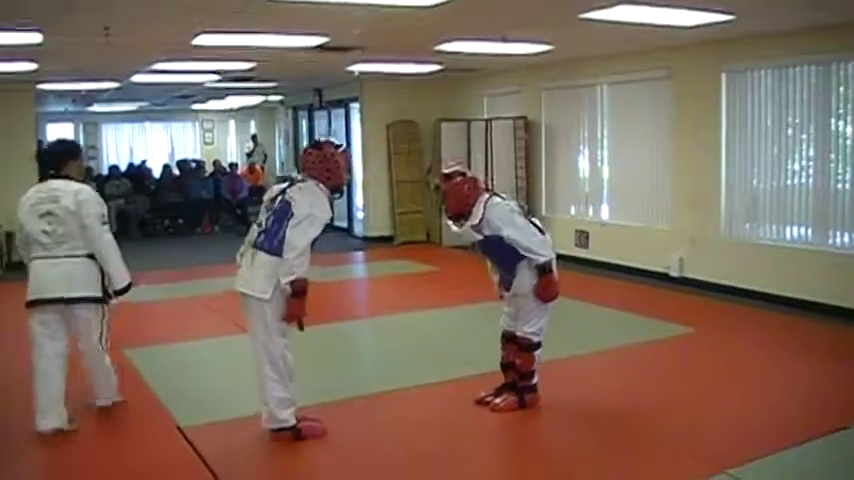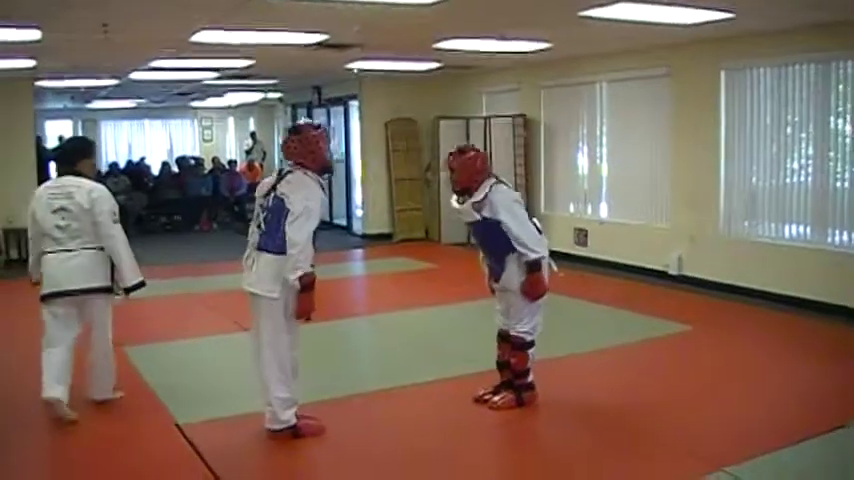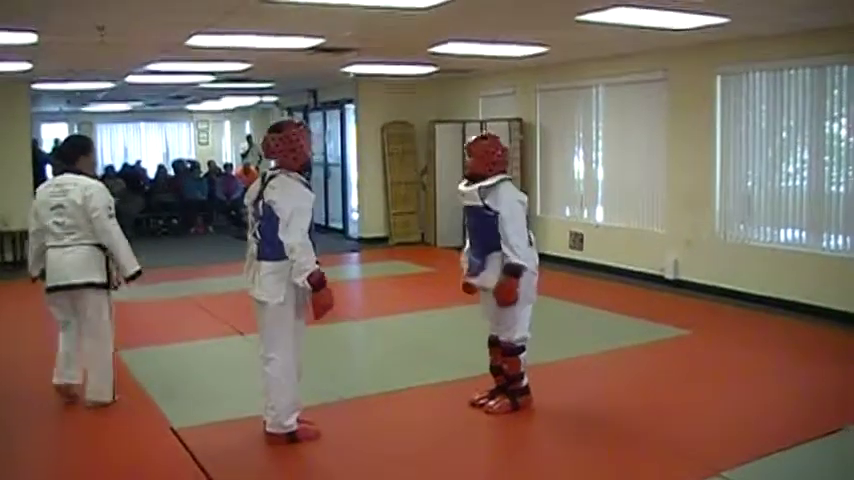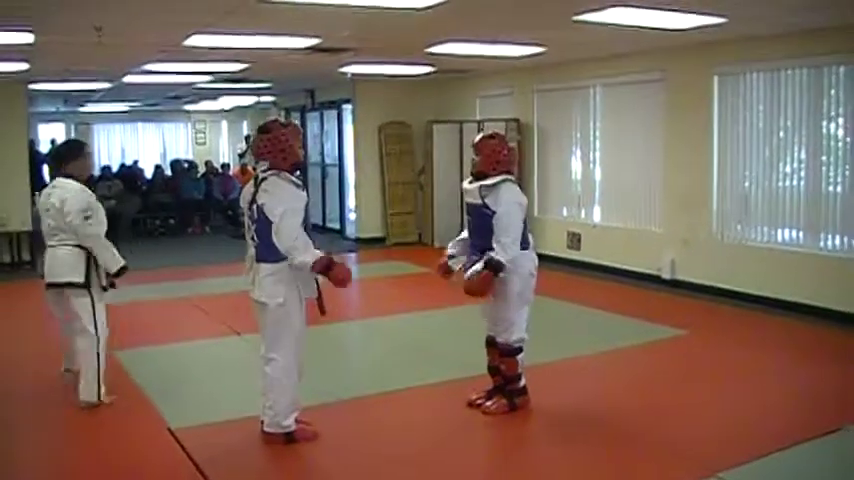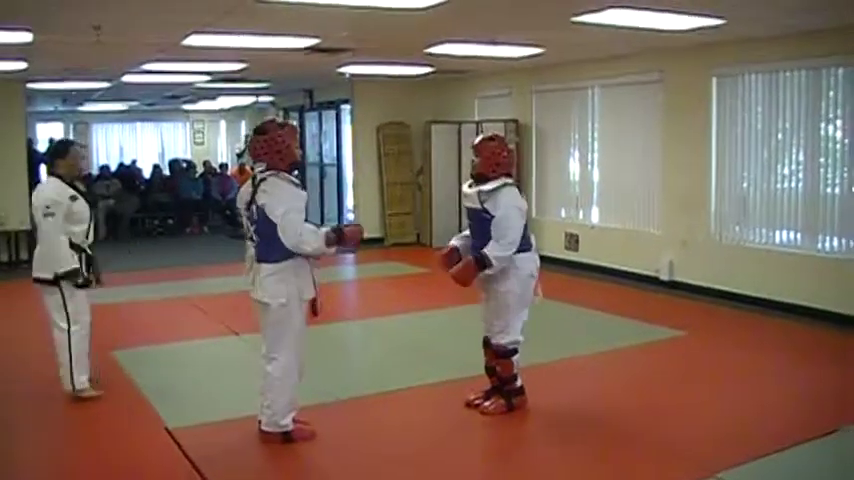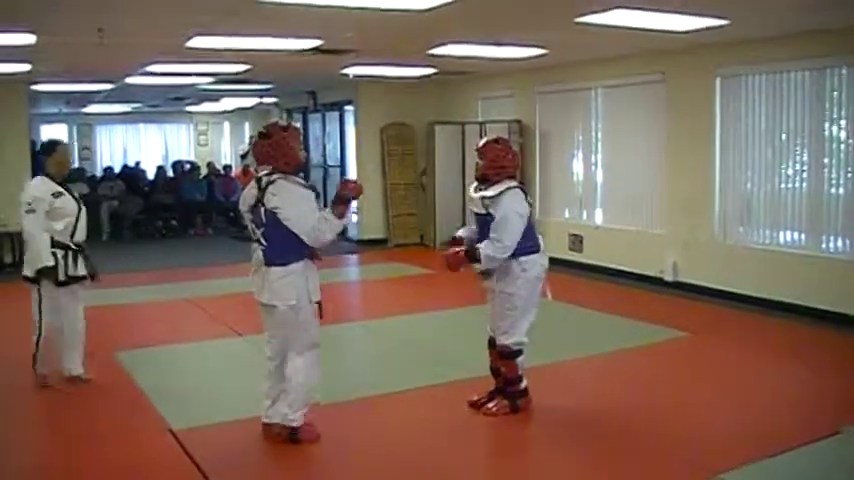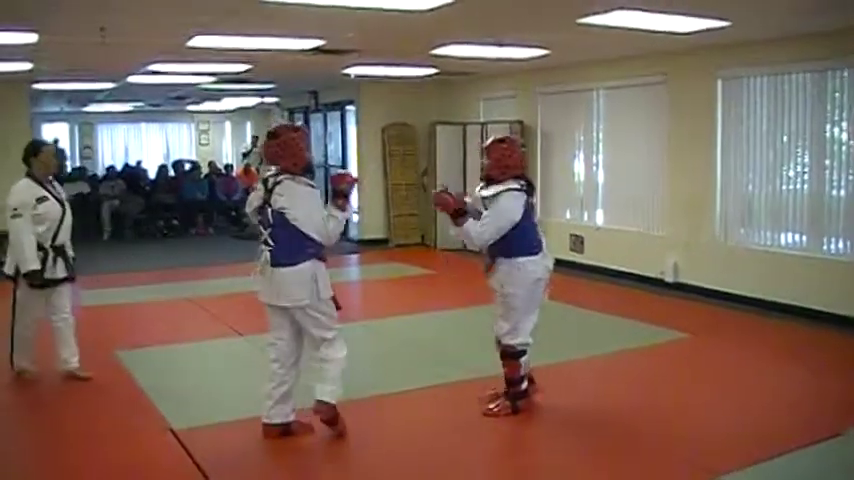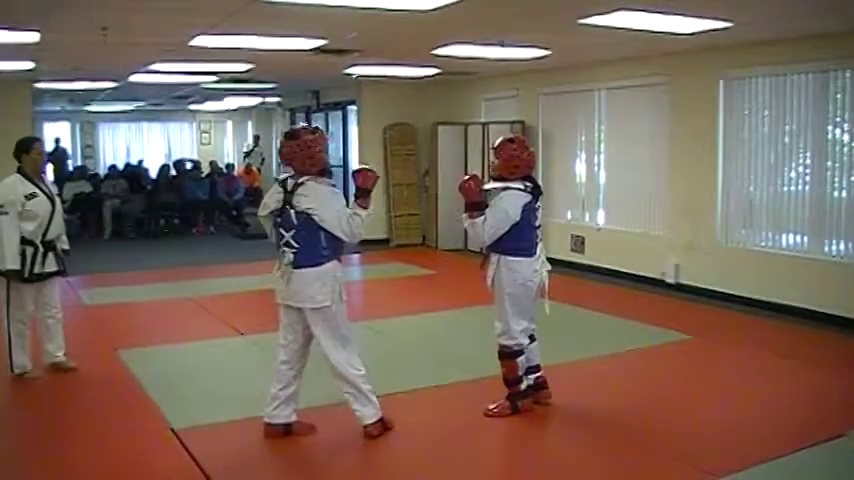
dt=0.2s
person 1, frame 1
left shoulder: (290, 189)
right shoulder: (317, 200)
right elbow: (296, 248)
right wrist: (298, 294)
left hip: (256, 271)
right hip: (269, 277)
left knee: (272, 349)
right knee: (274, 350)
left ankle: (282, 415)
right ankle: (283, 422)
person 1, frame 2
left shoulder: (277, 180)
right shoulder: (309, 188)
left elbow: (261, 229)
right elbow: (298, 243)
left wrist: (276, 274)
right wrist: (306, 288)
left hip: (261, 269)
right hip: (277, 275)
left knee: (274, 345)
right knee: (280, 348)
left ankle: (282, 412)
right ankle: (283, 421)
person 1, frame 3
left shoulder: (263, 183)
right shoulder: (293, 189)
right elbow: (295, 242)
right wrist: (318, 285)
left hip: (264, 274)
right hip: (282, 278)
left knee: (277, 351)
right knee: (283, 352)
left ankle: (279, 417)
right ankle: (282, 426)
person 1, frame 4
left shoulder: (257, 184)
right shoulder: (284, 189)
right elbow: (291, 241)
right wrist: (328, 266)
left hip: (266, 274)
right hip: (283, 279)
left knee: (276, 351)
right knee: (284, 353)
left ankle: (275, 416)
right ankle: (279, 425)
person 1, frame 5
left shoulder: (255, 184)
right shoulder: (283, 189)
right elbow: (296, 237)
right wrist: (338, 236)
left hip: (266, 274)
right hip: (283, 277)
left knee: (276, 350)
right knee: (285, 352)
left ankle: (273, 416)
right ankle: (277, 425)
person 1, frame 6
left shoulder: (256, 187)
right shoulder: (292, 191)
right elbow: (317, 233)
right wrist: (341, 203)
left hip: (269, 276)
right hip: (291, 279)
left knee: (279, 350)
right knee: (304, 351)
left ankle: (276, 417)
right ankle: (287, 421)
person 1, frame 7
left shoulder: (264, 188)
right shoulder: (299, 191)
right elbow: (327, 233)
right wrist: (341, 197)
left hip: (275, 277)
right hip: (302, 278)
left knee: (283, 350)
right knee: (330, 342)
left ankle: (277, 418)
right ankle: (326, 402)
person 1, frame 8
left shoulder: (279, 190)
right shoulder: (320, 191)
left elbow: (273, 231)
right elbow: (351, 231)
right wrist: (363, 195)
left hip: (290, 279)
right hip: (319, 280)
left knee: (290, 352)
right knee: (341, 350)
left ankle: (278, 418)
right ankle: (370, 417)
person 2, frame 1
left shoulder: (495, 212)
right shoulder: (470, 217)
left elbow: (532, 241)
left wrist: (547, 275)
right wrist: (502, 280)
left hip: (531, 274)
right hip: (513, 276)
left knee: (527, 332)
right knee: (509, 330)
left ankle: (526, 391)
right ankle: (510, 384)
person 2, frame 2
left shoulder: (498, 196)
right shoulder: (470, 200)
left elbow: (526, 236)
left wrist: (535, 272)
right wrist: (492, 275)
left hip: (524, 269)
right hip: (504, 271)
left knee: (520, 329)
right knee: (505, 327)
left ankle: (523, 388)
right ankle: (507, 381)
person 2, frame 3
left shoulder: (504, 193)
right shoulder: (474, 191)
left elbow: (515, 241)
left wrist: (511, 278)
right wrist: (469, 271)
left hip: (509, 272)
right hip: (489, 272)
left knee: (510, 333)
right knee: (496, 332)
left ankle: (519, 392)
right ankle: (502, 385)
person 2, frame 4
left shoulder: (506, 192)
right shoulder: (479, 189)
left elbow: (508, 242)
right elbow: (473, 233)
left wrist: (489, 273)
right wrist: (452, 255)
left hip: (508, 271)
right hip: (486, 269)
left knee: (508, 332)
right knee: (494, 331)
left ankle: (516, 392)
right ankle: (499, 386)
person 2, frame 5
left shoulder: (506, 196)
right shoulder: (480, 191)
left elbow: (505, 244)
left wrist: (474, 266)
right wrist: (456, 248)
left hip: (512, 272)
right hip: (495, 272)
left knee: (504, 333)
right knee: (491, 332)
left ankle: (513, 393)
right ankle: (497, 387)
person 2, frame 6
left shoulder: (510, 199)
right shoulder: (487, 192)
left elbow: (501, 246)
right elbow: (484, 231)
left wrist: (465, 255)
right wrist: (461, 241)
left hip: (520, 273)
right hip: (504, 272)
left knee: (508, 334)
right knee: (497, 333)
left ankle: (517, 394)
right ankle: (501, 387)
person 2, frame 7
left shoulder: (509, 199)
right shoulder: (501, 191)
left elbow: (480, 236)
right elbow: (487, 223)
left wrist: (456, 213)
right wrist: (462, 207)
left hip: (521, 271)
right hip: (512, 268)
left knee: (512, 333)
right knee: (507, 329)
left ankle: (518, 395)
right ankle: (523, 381)
person 2, frame 8
left shoulder: (510, 197)
right shoulder: (522, 190)
left elbow: (484, 235)
right elbow: (496, 222)
left wrist: (474, 204)
right wrist: (480, 199)
left hip: (513, 269)
right hip: (525, 267)
left knee: (509, 333)
right knee: (522, 329)
left ankle: (519, 395)
right ankle: (537, 385)
person 3, frame 1
left shoulder: (28, 198)
right shoulder: (83, 195)
left elbow: (23, 245)
right elbow: (102, 241)
right wrist: (119, 280)
left hip: (43, 280)
right hip: (80, 278)
left knee: (48, 351)
right knee: (93, 344)
left ankle: (49, 420)
right ankle: (105, 396)
person 3, frame 2
left shoulder: (41, 193)
right shoulder: (96, 192)
left elbow: (35, 239)
right elbow: (113, 238)
left wrist: (37, 271)
right wrist: (129, 278)
left hip: (55, 273)
right hip: (91, 271)
left knee: (57, 339)
right knee: (101, 335)
left ankle: (56, 394)
right ankle: (101, 391)
person 3, frame 3
left shoulder: (44, 190)
right shoulder: (93, 189)
left elbow: (36, 234)
right elbow: (110, 232)
left wrist: (36, 267)
right wrist: (129, 268)
left hip: (57, 266)
right hip: (88, 265)
left knee: (68, 325)
right knee: (98, 332)
left ankle: (66, 379)
right ankle: (98, 393)
person 3, frame 4
left shoulder: (50, 191)
right shoulder: (78, 192)
right elbow: (91, 234)
right wrist: (115, 265)
left hip: (57, 265)
right hip: (78, 266)
left knee: (74, 323)
right knee: (91, 329)
left ankle: (73, 365)
right ankle: (92, 394)
person 3, frame 5
left shoulder: (69, 189)
right shoulder: (51, 191)
right elbow: (52, 234)
left wrist: (83, 263)
right wrist: (68, 267)
left hip: (70, 262)
right hip: (59, 266)
left knee: (78, 320)
right knee: (70, 323)
left ankle: (74, 373)
right ankle: (77, 384)
person 3, frame 6
left shoulder: (63, 189)
right shoulder: (36, 189)
right elbow: (34, 231)
left wrist: (80, 259)
right wrist: (45, 265)
left hip: (70, 261)
right hip: (50, 263)
left knee: (75, 319)
right knee: (49, 320)
left ankle: (74, 369)
right ankle: (41, 369)
person 3, frame 7
left shoulder: (54, 188)
right shoulder: (22, 192)
right elbow: (21, 233)
left wrist: (67, 256)
right wrist: (31, 267)
left hip: (56, 262)
right hip: (33, 264)
left knee: (63, 315)
right knee: (25, 318)
left ankle: (71, 365)
right ankle: (21, 364)
person 3, frame 8
left shoulder: (46, 183)
left elbow: (56, 218)
left wrist: (62, 246)
left hip: (47, 256)
right hip: (24, 258)
left knee: (53, 310)
right knee: (20, 314)
left ankle: (56, 357)
right ankle: (20, 366)
